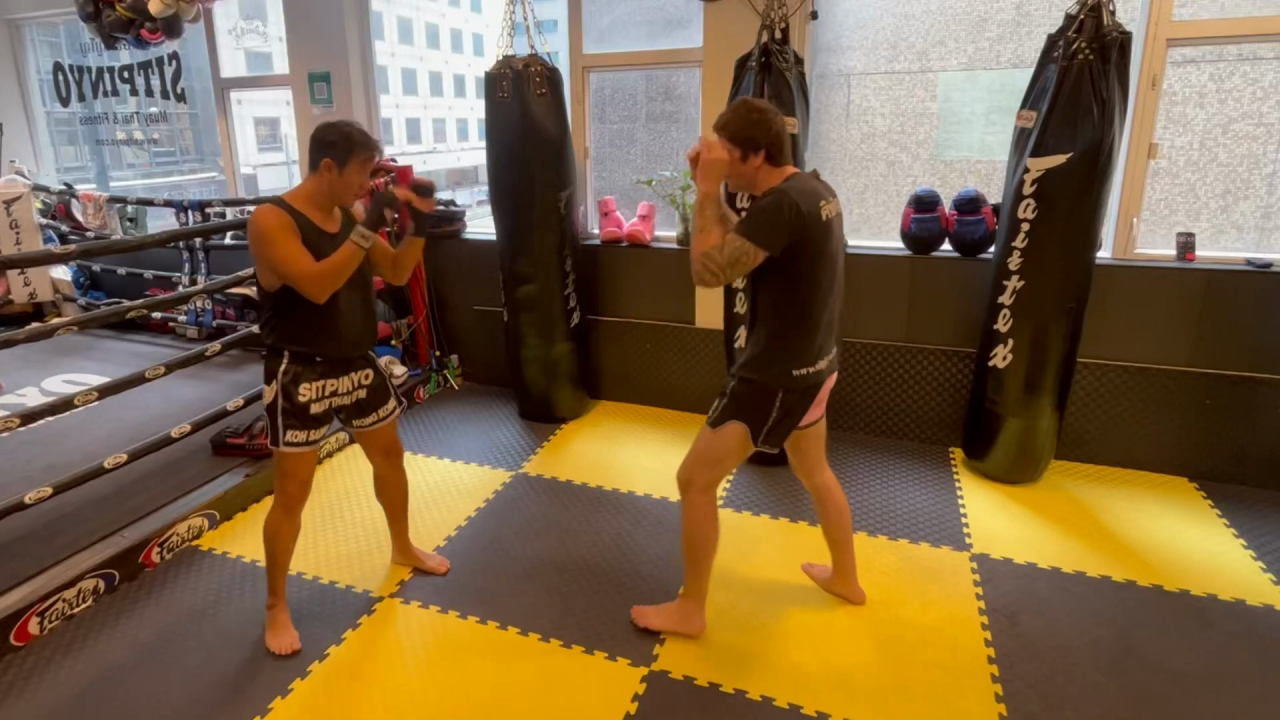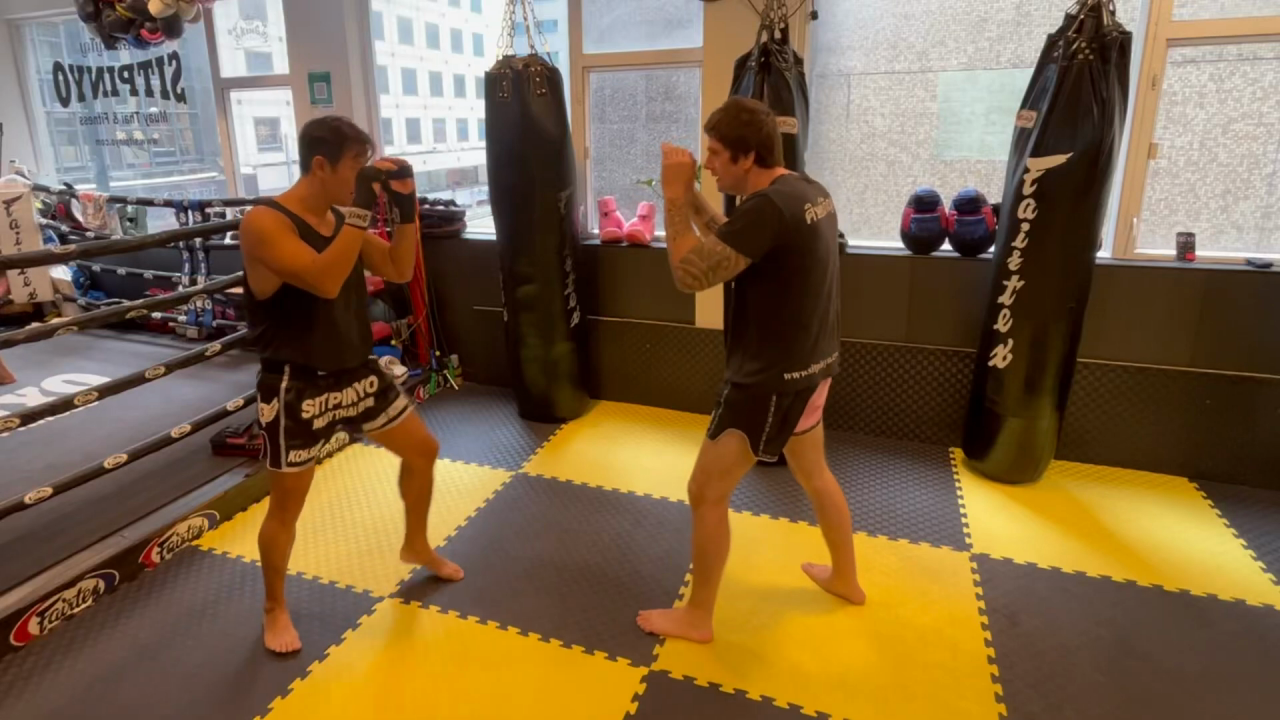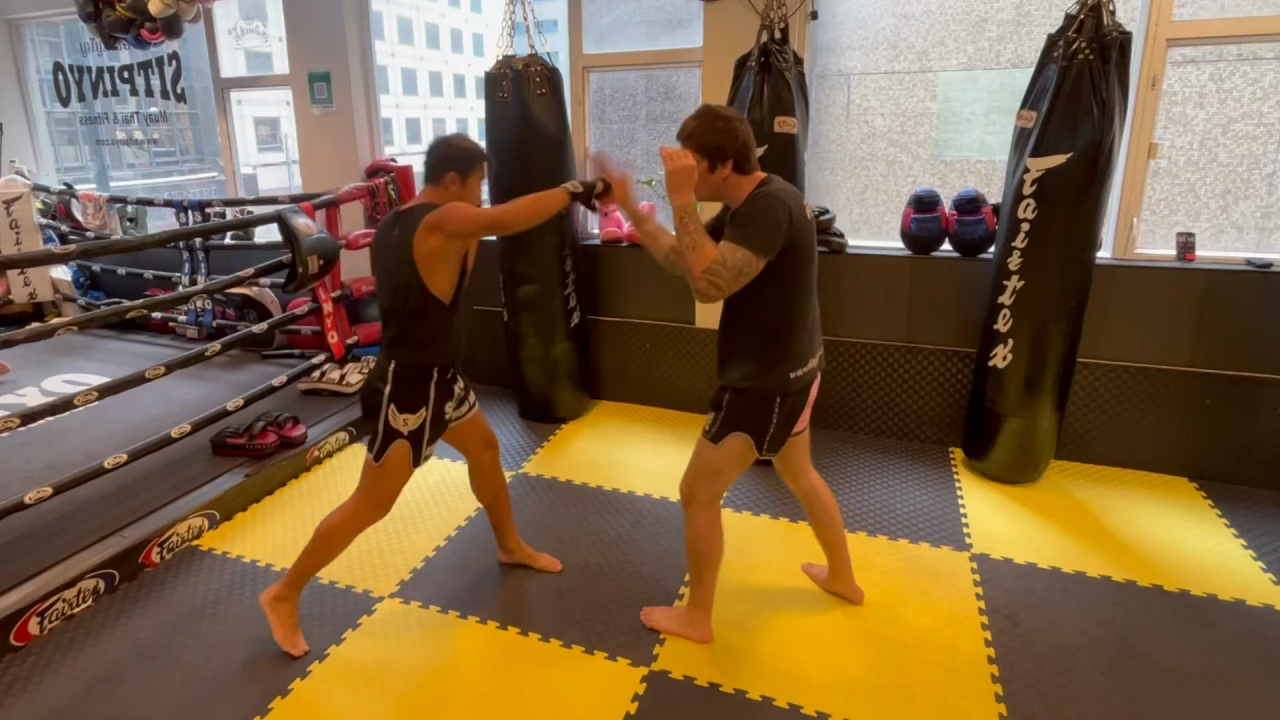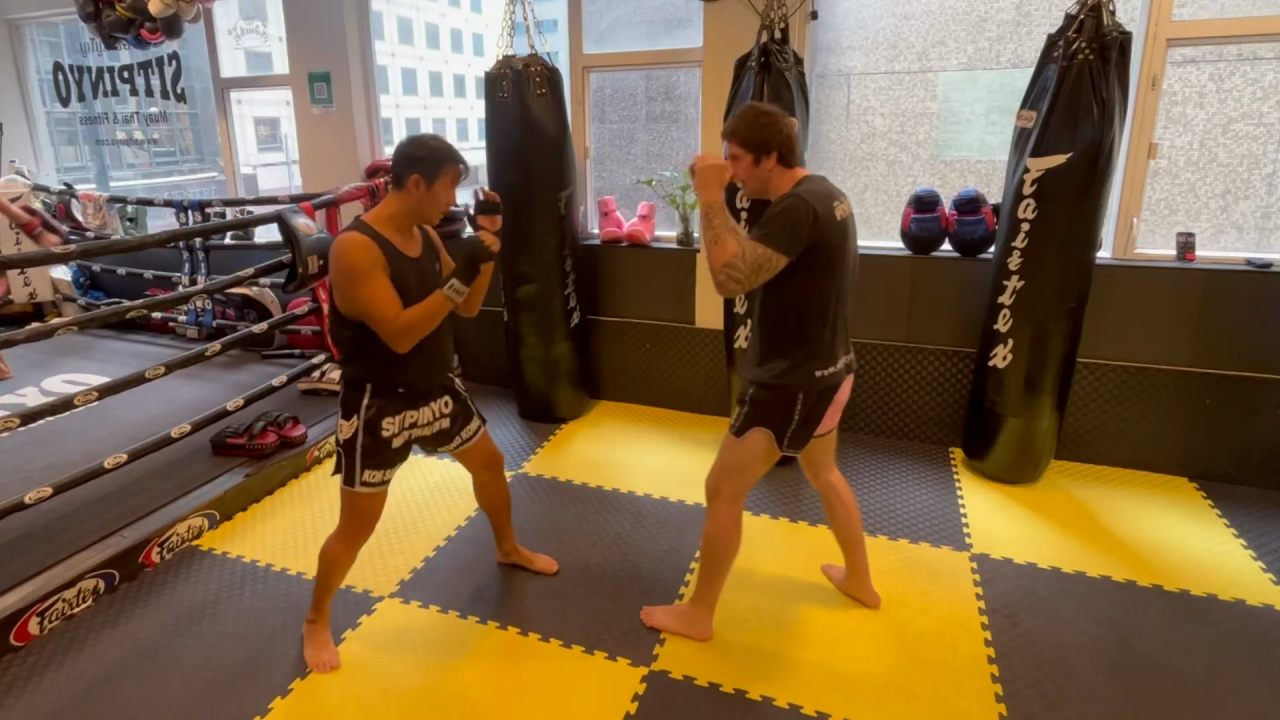
dt=0.5s
person 1, frame 1
left shoulder: (782, 203)
right shoulder: (815, 190)
left elbow: (709, 269)
right elbow: (741, 243)
left wrist: (705, 190)
right wrist: (712, 192)
left hip: (775, 376)
right hip: (813, 366)
left knee: (695, 479)
right knee: (815, 471)
left ankle: (689, 609)
right ankle: (846, 578)
person 1, frame 2
left shoulder: (768, 206)
right shoulder: (810, 192)
left elbow: (691, 274)
right elbow: (730, 244)
left wrist: (673, 196)
right wrist: (690, 195)
left hip: (768, 381)
right hip: (808, 370)
left knee: (706, 493)
right knee: (814, 474)
left ankle: (697, 617)
right ankle: (845, 578)
person 1, frame 3
left shoulder: (770, 207)
right shoulder: (746, 204)
left elbow: (710, 284)
right elbow: (681, 258)
left wrist: (682, 202)
right wrist: (629, 206)
left hip: (765, 383)
right hip: (791, 371)
left knee: (698, 493)
right knee: (800, 474)
left ankle: (696, 616)
right ankle: (843, 577)
person 1, frame 4
left shoulder: (798, 208)
right shoulder: (822, 194)
left elbow: (731, 278)
right elbow: (749, 251)
left wrist: (710, 198)
right wrist: (719, 198)
left hip: (792, 381)
right hip: (829, 370)
left knee: (723, 490)
right knee: (824, 473)
left ankle: (697, 614)
right ankle: (860, 581)
person 2, frame 1
left shoulder: (348, 215)
right shoulder: (271, 220)
left elbow: (399, 273)
right elbow: (317, 287)
left wrist: (416, 221)
right wrist: (367, 227)
left hip: (357, 364)
right hip: (299, 375)
left knee: (390, 454)
right knee: (291, 495)
left ankle: (402, 547)
right ankle: (276, 606)
person 2, frame 2
left shoulder: (341, 219)
right shoulder: (264, 223)
left elbow: (399, 270)
right elbow: (325, 282)
left wrist: (404, 206)
right wrist: (362, 208)
left hip: (358, 373)
right hip: (298, 388)
left knee: (423, 449)
right knee: (287, 507)
left ankle: (417, 545)
right ankle: (274, 609)
person 2, frame 3
left shoulder: (403, 221)
right shoulder: (442, 219)
right elbow: (506, 217)
left wrist: (478, 220)
right wrist: (574, 191)
left hip: (429, 373)
right hip: (412, 384)
left knee: (485, 446)
right knee: (370, 504)
left ankle: (510, 546)
right ankle: (285, 594)
person 2, frame 4
left shoulder: (427, 237)
right shoulder: (355, 248)
left elbow: (469, 309)
right elbow: (400, 336)
left wrist: (488, 241)
right wrist: (457, 277)
left hip: (437, 390)
right hip: (379, 405)
left knee: (490, 464)
right knee: (357, 528)
left ankle: (508, 548)
right ankle: (317, 620)
